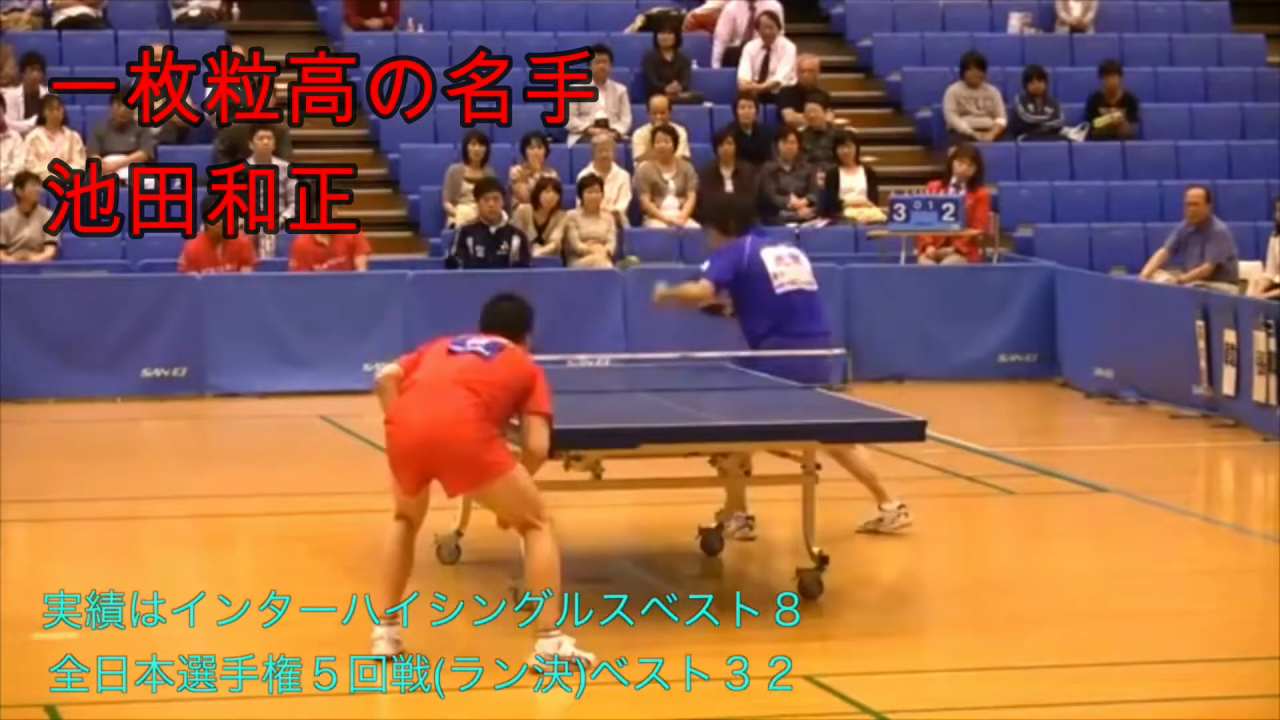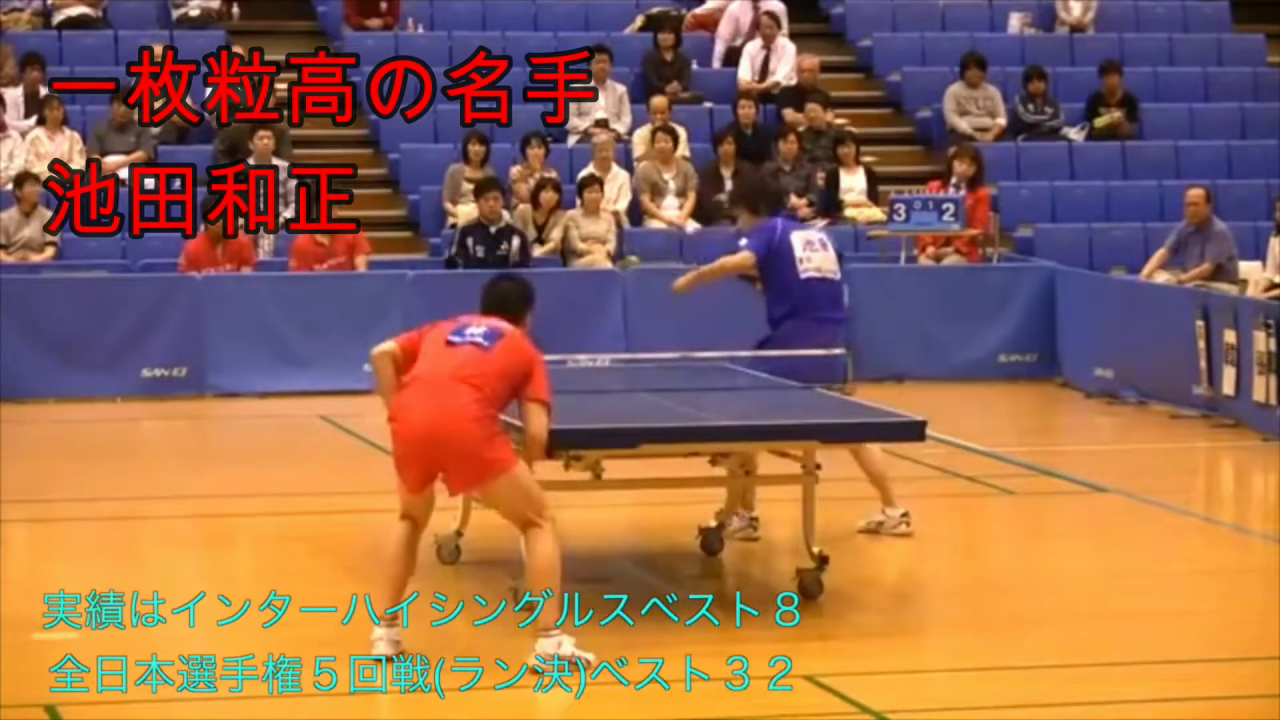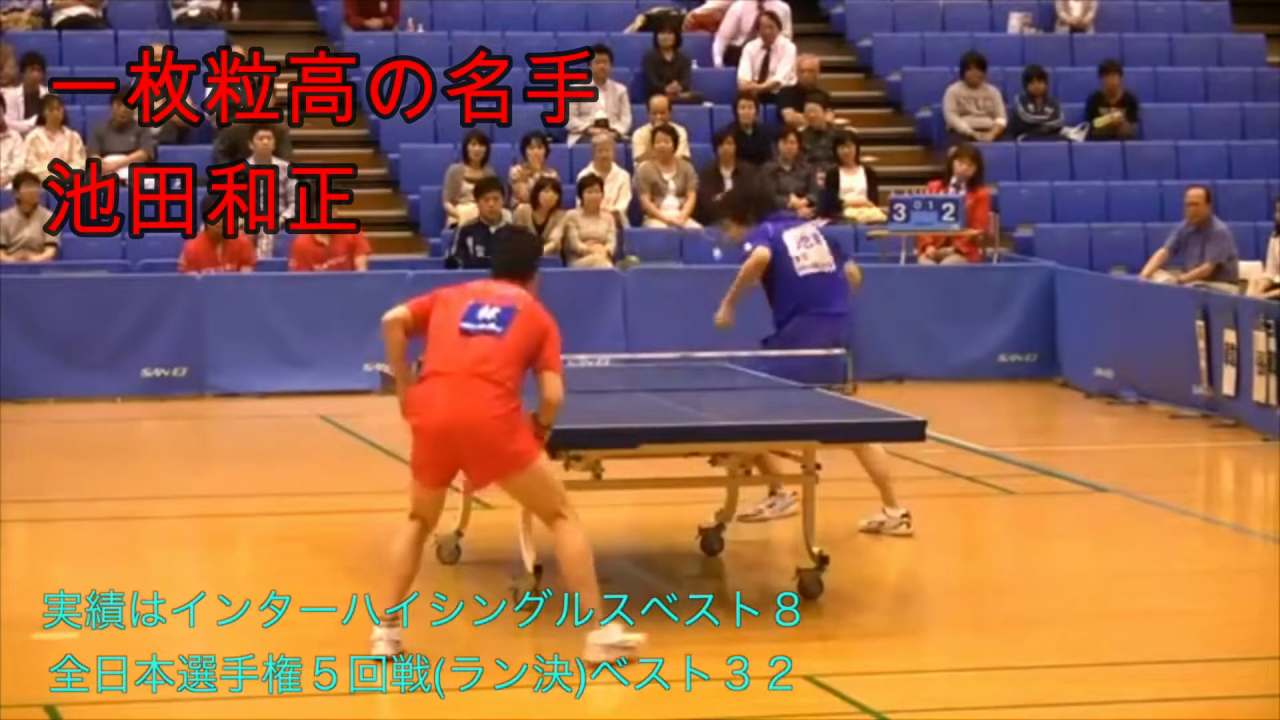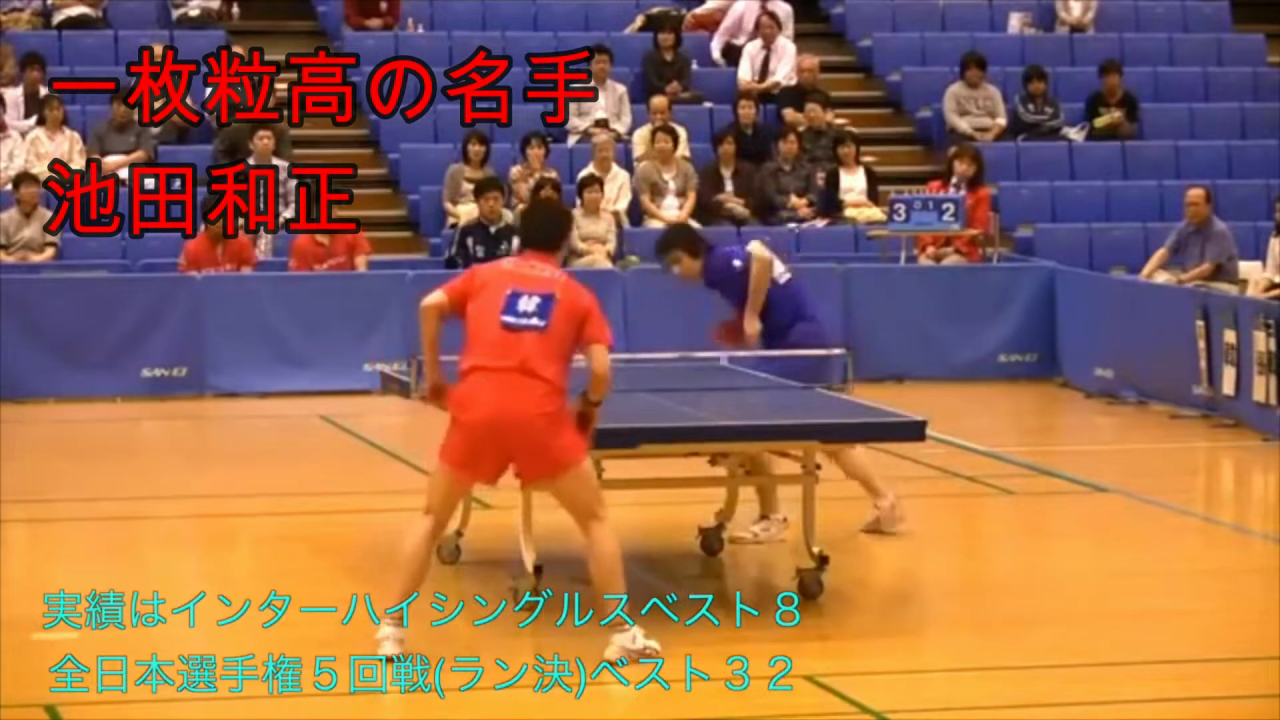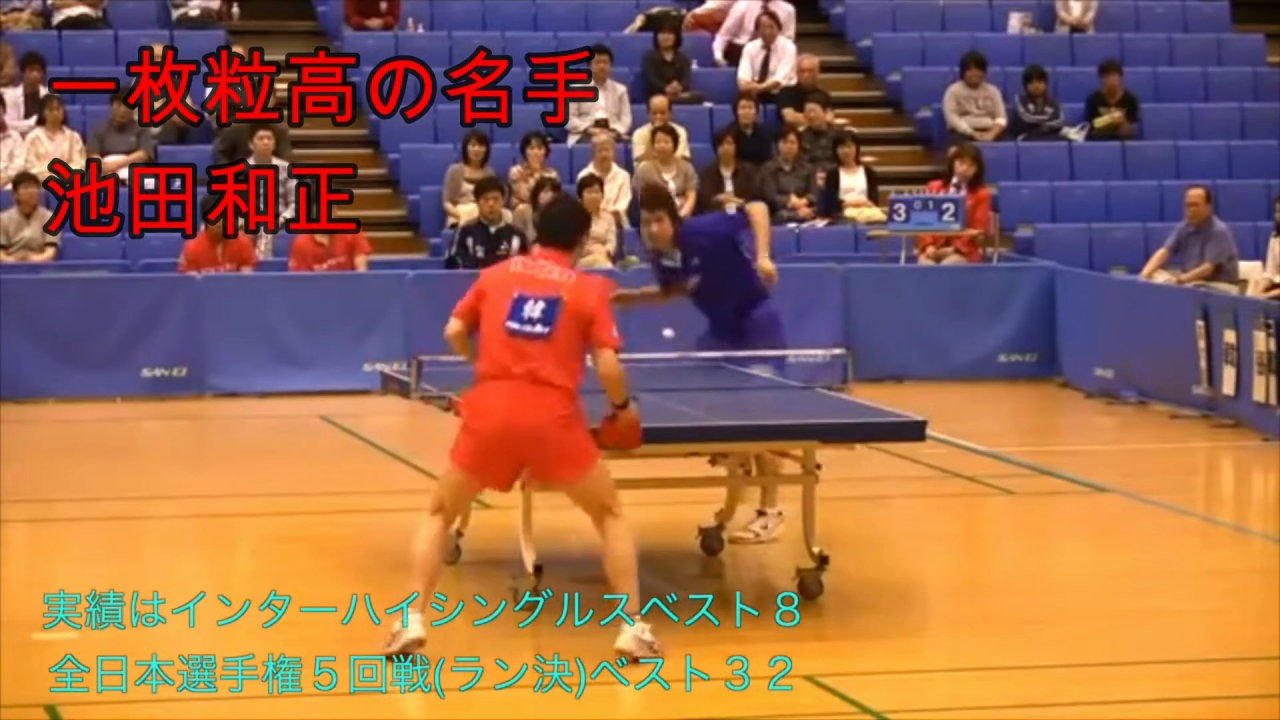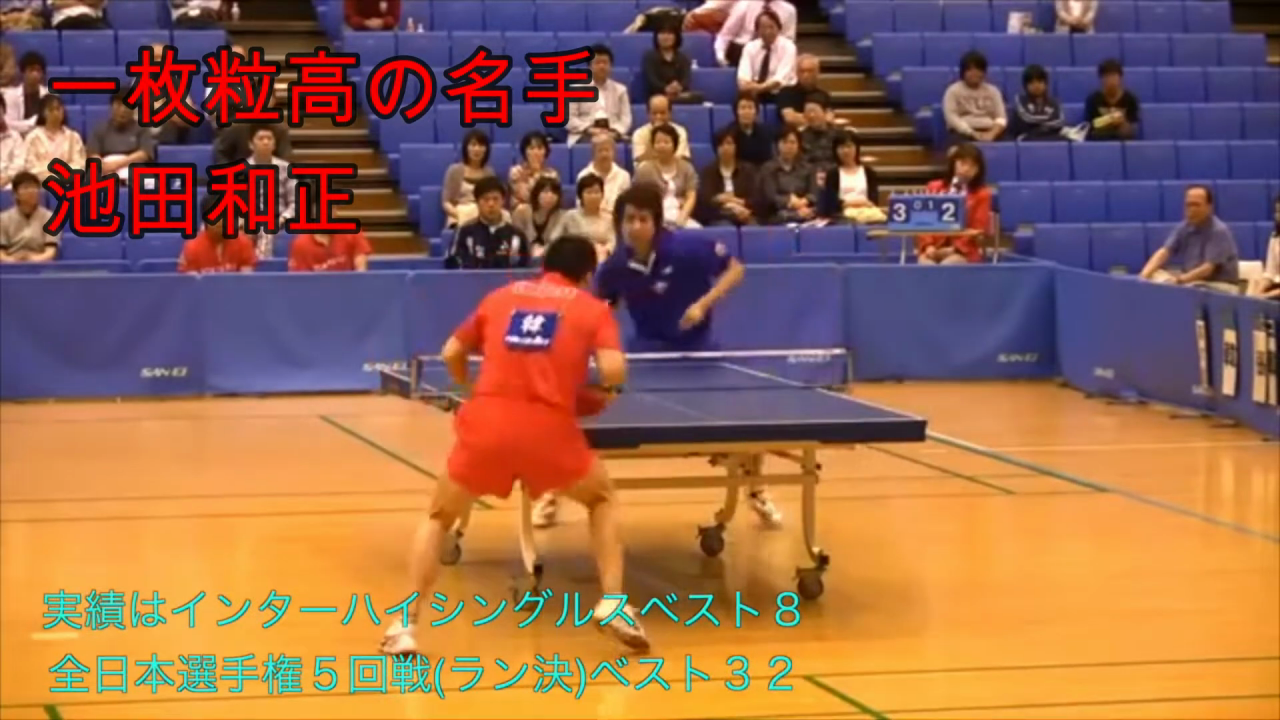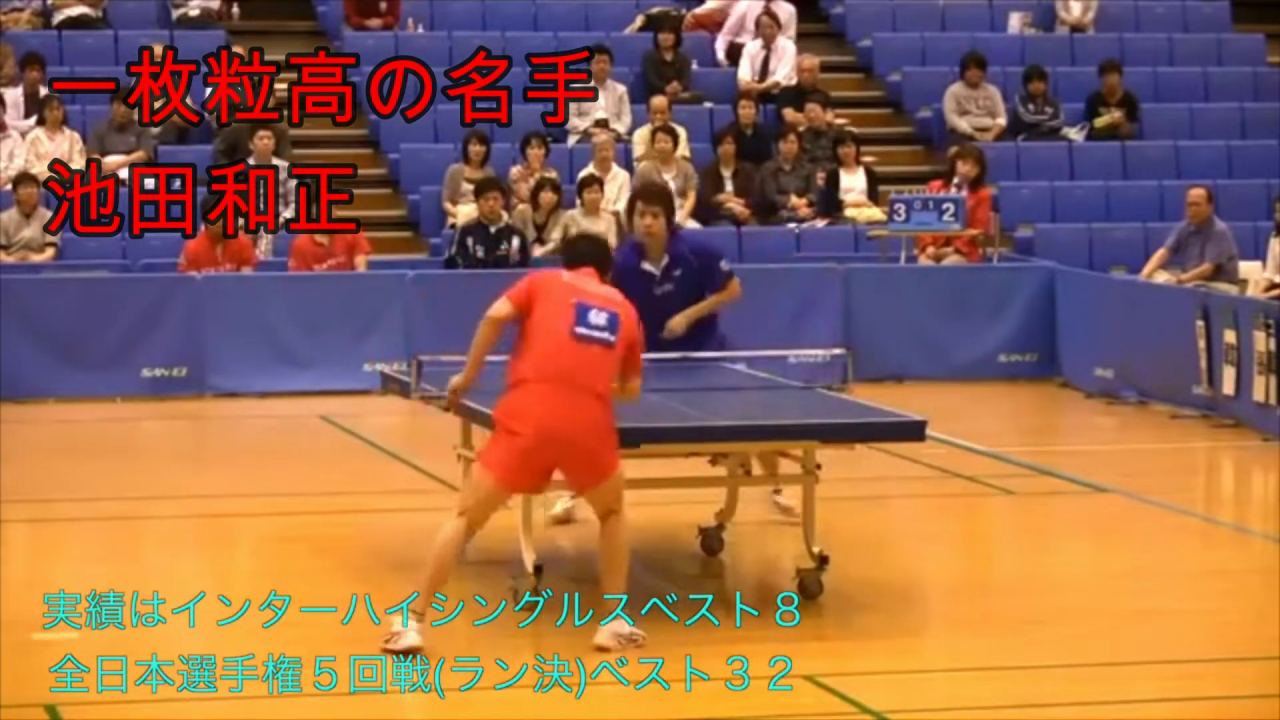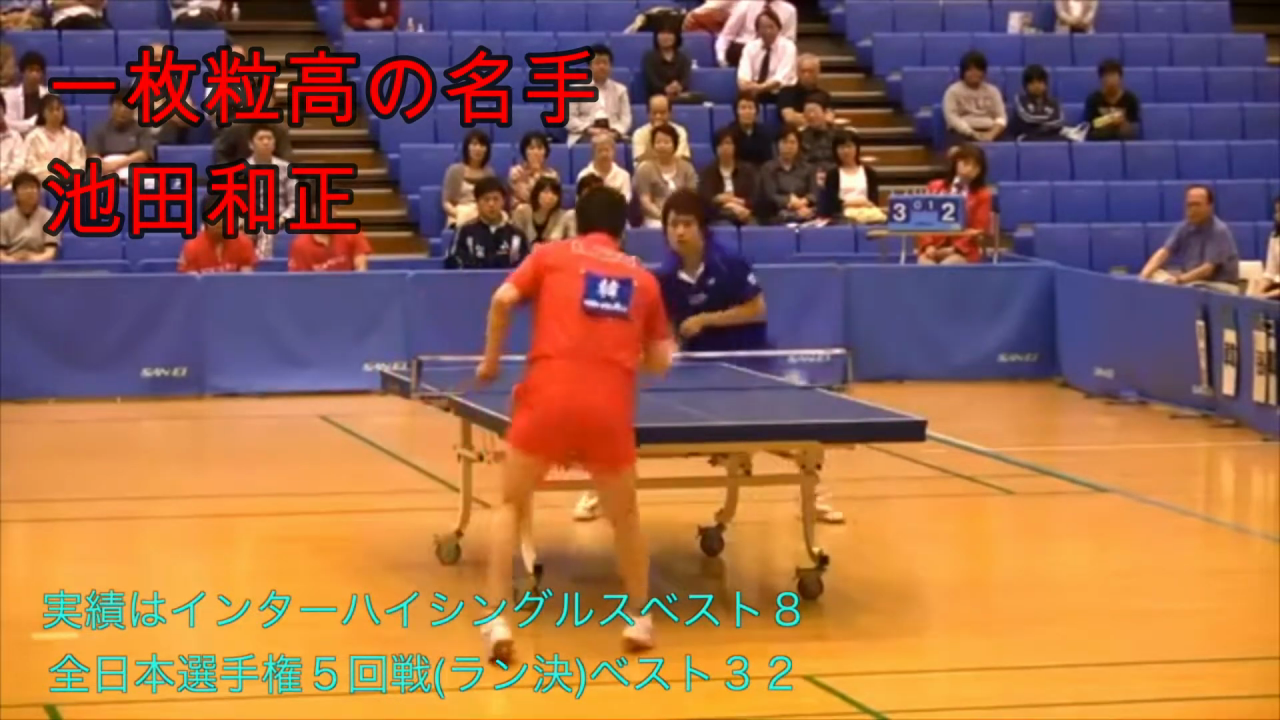
dt=0.2s
person 1, frame 1
left shoulder: (445, 345)
right shoulder: (524, 365)
left elbow: (386, 377)
right elbow: (538, 446)
right wrist: (518, 485)
left hip: (410, 428)
right hip: (461, 432)
left knee: (405, 518)
right knee: (538, 523)
left ankle: (387, 631)
right ankle: (550, 643)
person 1, frame 2
left shoulder: (441, 329)
right shoulder: (525, 349)
left elbow: (381, 356)
right elbow: (537, 433)
right wrist: (517, 471)
left hip: (411, 420)
right hip: (465, 425)
left knee: (411, 519)
right knee: (538, 521)
left ankle: (385, 632)
right ankle: (549, 641)
person 1, frame 3
left shoulder: (450, 295)
right shoulder: (539, 316)
left elbow: (393, 322)
right elbow: (553, 396)
left wrist: (405, 392)
right wrist: (539, 429)
left hip: (430, 411)
right hip: (489, 416)
left knee: (419, 518)
right knee: (560, 515)
left ankle: (387, 630)
right ankle: (601, 632)
person 1, frame 4
left shoulder: (484, 274)
right shoulder: (578, 295)
left elbow: (431, 307)
right elbow: (601, 370)
left wrist: (432, 373)
right wrist: (590, 407)
left hip: (477, 406)
right hip: (540, 413)
left knee: (433, 517)
right knee: (594, 517)
left ankle: (392, 631)
right ankle: (624, 635)
person 1, frame 5
left shoulder: (495, 275)
right shoulder: (590, 291)
left elbow: (454, 333)
right elbow: (608, 369)
right wrist: (623, 406)
left hip: (489, 412)
right hip: (553, 418)
left knee: (439, 514)
right knee: (610, 514)
left ankle: (412, 620)
right ankle: (632, 627)
person 1, frame 6
left shoulder: (500, 297)
right shoulder: (592, 309)
left elbow: (450, 355)
right elbow: (613, 369)
right wrist: (604, 389)
left hip: (485, 424)
right hip: (549, 431)
left knee: (438, 518)
right knee: (603, 498)
left ankle: (405, 627)
right ankle: (614, 605)
person 1, frame 7
left shoulder: (543, 280)
right shoulder: (625, 310)
left elbow: (496, 316)
right elbow: (631, 389)
left wrist: (468, 375)
left hip: (528, 416)
right hip: (590, 425)
left knee: (466, 517)
right knee: (612, 512)
left ankle: (411, 622)
right ankle: (614, 621)
person 1, frame 8
left shoulder: (552, 254)
right shoulder: (645, 278)
left elbow: (503, 300)
right elbow: (660, 360)
left wrist: (491, 359)
left hip: (548, 397)
right hip: (610, 403)
left knee: (509, 505)
right knee: (623, 513)
left ankle: (497, 620)
right ankle: (639, 619)
person 2, frame 1
left shoulder: (735, 252)
right shoulder: (789, 249)
left elbow: (701, 293)
left wrist: (669, 293)
left hip: (779, 353)
right hip: (814, 351)
left ankle: (738, 516)
right ankle: (889, 508)
person 2, frame 2
left shoulder: (768, 232)
right shoulder: (819, 236)
left elbow: (741, 262)
right elbow: (836, 292)
left wrist: (691, 278)
left hip: (795, 338)
right hip: (833, 339)
left ankle: (742, 515)
right ankle: (892, 511)
person 2, frame 3
left shoulder: (760, 235)
right shoulder: (810, 230)
left elbow: (760, 258)
right elbow: (853, 275)
left wrist: (728, 303)
left hip: (800, 335)
right hip: (837, 333)
left ankle: (778, 493)
right ankle: (894, 511)
person 2, frame 4
left shoulder: (719, 264)
right shoulder: (734, 259)
left elbow: (762, 257)
left wrist: (751, 316)
right wrist: (743, 326)
left hip: (796, 342)
right hip: (806, 337)
left ankle: (772, 516)
right ankle: (883, 501)
person 2, frame 5
left shoulder: (705, 230)
right shoulder: (659, 257)
left elbow: (757, 209)
right elbow: (671, 290)
left wrist: (763, 256)
right wrist: (624, 296)
left hip: (757, 325)
right hip: (723, 331)
left ankle: (769, 510)
person 2, frame 6
left shoulder: (686, 247)
right shoulder: (615, 266)
left elbow: (734, 269)
right elbow: (604, 308)
left wrist: (703, 304)
left hip: (696, 346)
right hip: (647, 350)
left knee: (743, 417)
right knee: (597, 419)
left ankle: (756, 494)
right ankle: (553, 496)
person 2, frame 7
left shoulder: (696, 252)
right shoulder: (623, 263)
left elbow: (733, 289)
left wrist: (690, 315)
left hip: (706, 348)
right hip: (655, 353)
left ankle: (774, 489)
right ankle: (573, 492)
person 2, frame 8
left shoulder: (729, 260)
right shoulder: (666, 276)
left elbow: (757, 308)
left wrist: (706, 319)
left hip: (752, 350)
right hip: (702, 358)
right ankle: (601, 493)
